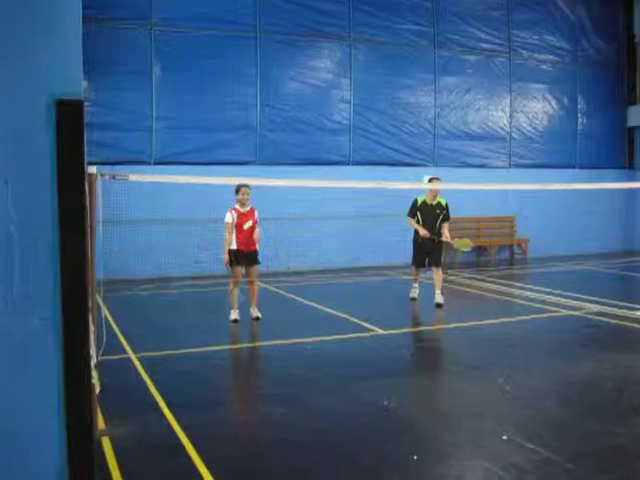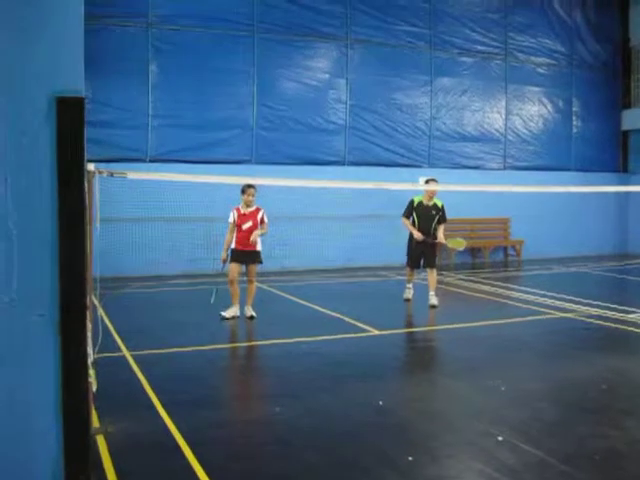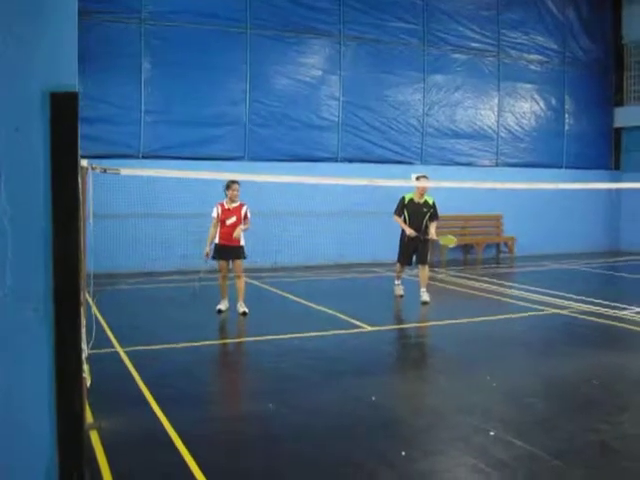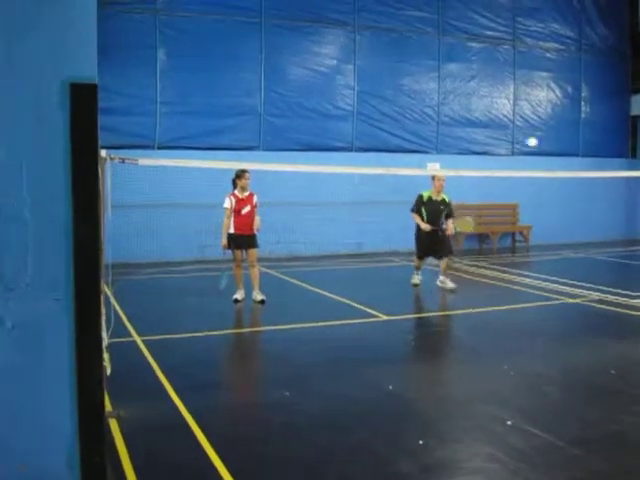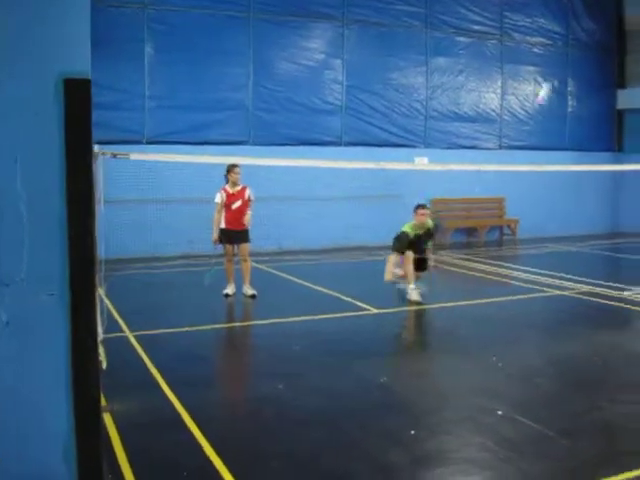
dt=0.7s
person 1, frame 1
left shoulder: (254, 211)
right shoulder: (232, 213)
right elbow: (228, 234)
left wrist: (257, 231)
right wrist: (226, 253)
left hip: (252, 250)
right hip: (237, 250)
left knee: (253, 280)
right knee: (235, 281)
left ankle: (253, 309)
right ankle: (234, 310)
person 1, frame 2
left shoulder: (260, 212)
right shoulder: (235, 212)
left elbow: (265, 229)
right elbow: (230, 233)
left wrist: (258, 233)
right wrist: (224, 251)
left hip: (253, 250)
right hip: (237, 250)
left knee: (251, 279)
right knee: (232, 278)
left ankle: (249, 308)
right ankle: (235, 308)
person 1, frame 3
left shoulder: (243, 207)
right shoulder: (219, 207)
left elbow: (247, 225)
right elbow: (214, 227)
left wrist: (241, 228)
right wrist: (208, 246)
left hip: (237, 245)
right hip: (221, 245)
left knee: (239, 274)
right knee: (223, 274)
left ankle: (241, 303)
right ankle: (224, 301)
person 1, frame 4
left shoulder: (253, 196)
right shoulder: (231, 198)
right elbow: (227, 218)
left wrist: (257, 219)
right wrist: (224, 237)
left hip: (250, 234)
right hip: (235, 235)
left knee: (253, 263)
right knee: (237, 263)
left ankle: (256, 291)
right ankle: (240, 291)
person 1, frame 5
left shoulder: (246, 190)
right shoulder: (222, 193)
left elbow: (249, 207)
right elbow: (218, 213)
left wrist: (248, 214)
right wrist: (215, 232)
left hip: (242, 229)
right hip: (227, 229)
left knee: (245, 257)
right knee: (229, 258)
left ankle: (247, 286)
right ankle: (230, 285)
person 2, frame 1
left shoulder: (443, 204)
right shoulder: (418, 201)
left elbow: (445, 221)
right elbow: (410, 218)
left wrist: (445, 231)
right wrist: (420, 229)
left hip: (436, 240)
right hip: (420, 239)
left knee: (437, 266)
right knee: (416, 265)
left ankle: (438, 294)
right ankle: (415, 286)
person 2, frame 2
left shoulder: (439, 205)
right shoulder: (414, 202)
left elbow: (441, 223)
right elbow: (405, 218)
left wrist: (440, 234)
right wrist: (414, 231)
left hip: (431, 241)
right hip: (415, 240)
left knee: (431, 268)
right knee: (411, 266)
left ankle: (432, 295)
right ankle: (409, 287)
person 2, frame 3
left shoulder: (430, 202)
right shoulder: (405, 199)
left elbow: (434, 220)
right elbow: (397, 216)
left wrist: (432, 230)
right wrist: (406, 228)
left hip: (423, 237)
right hip: (407, 236)
left knee: (423, 264)
right knee: (401, 262)
left ankle: (423, 291)
right ankle: (398, 283)
person 2, frame 4
left shoulder: (446, 201)
right shoulder: (423, 197)
left elbow: (449, 218)
right elbow: (414, 213)
left wrist: (449, 227)
right wrist: (421, 224)
left hip: (439, 232)
right hip: (424, 233)
left knee: (447, 254)
right knee: (420, 257)
left ankle: (443, 279)
right ankle: (416, 274)
person 2, frame 5
left shoulder: (430, 226)
right shoulder: (406, 232)
left elbow: (428, 242)
right elbow: (395, 253)
left wrist: (430, 257)
right wrist: (388, 271)
left hip: (418, 247)
right hip: (401, 246)
left knee: (418, 275)
right knee: (409, 256)
left ankle: (399, 273)
right ankle: (411, 289)
